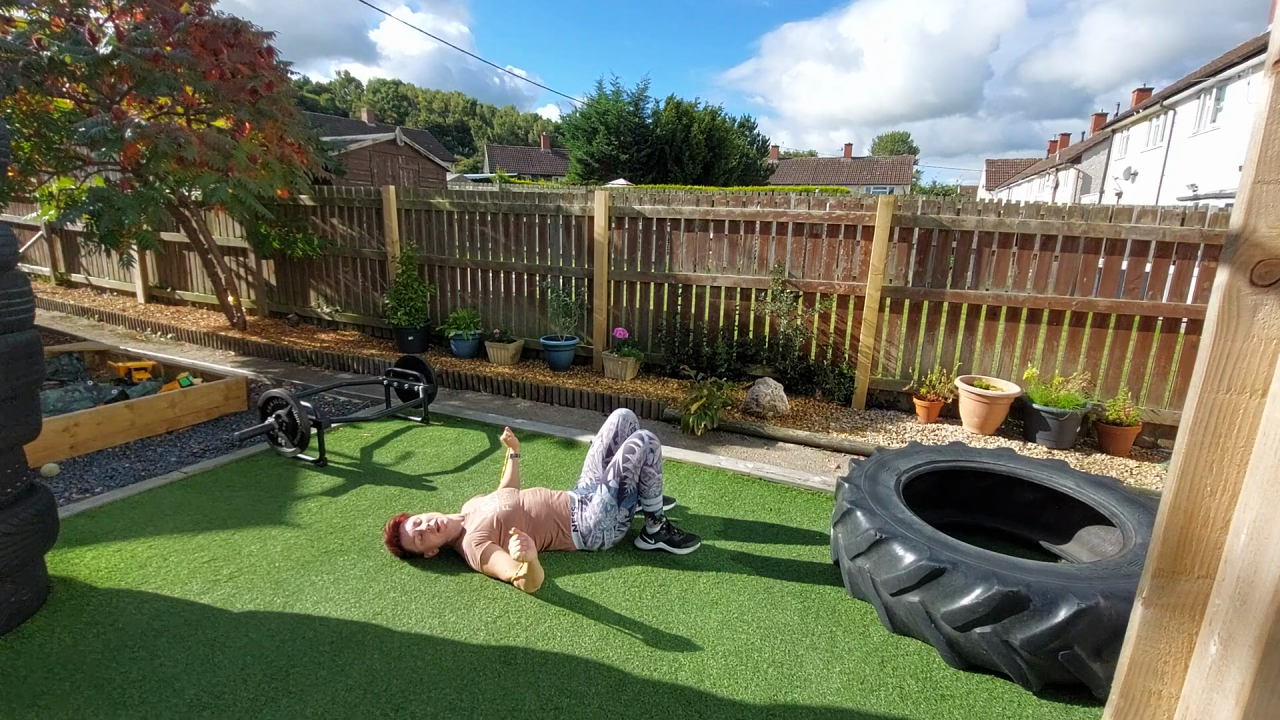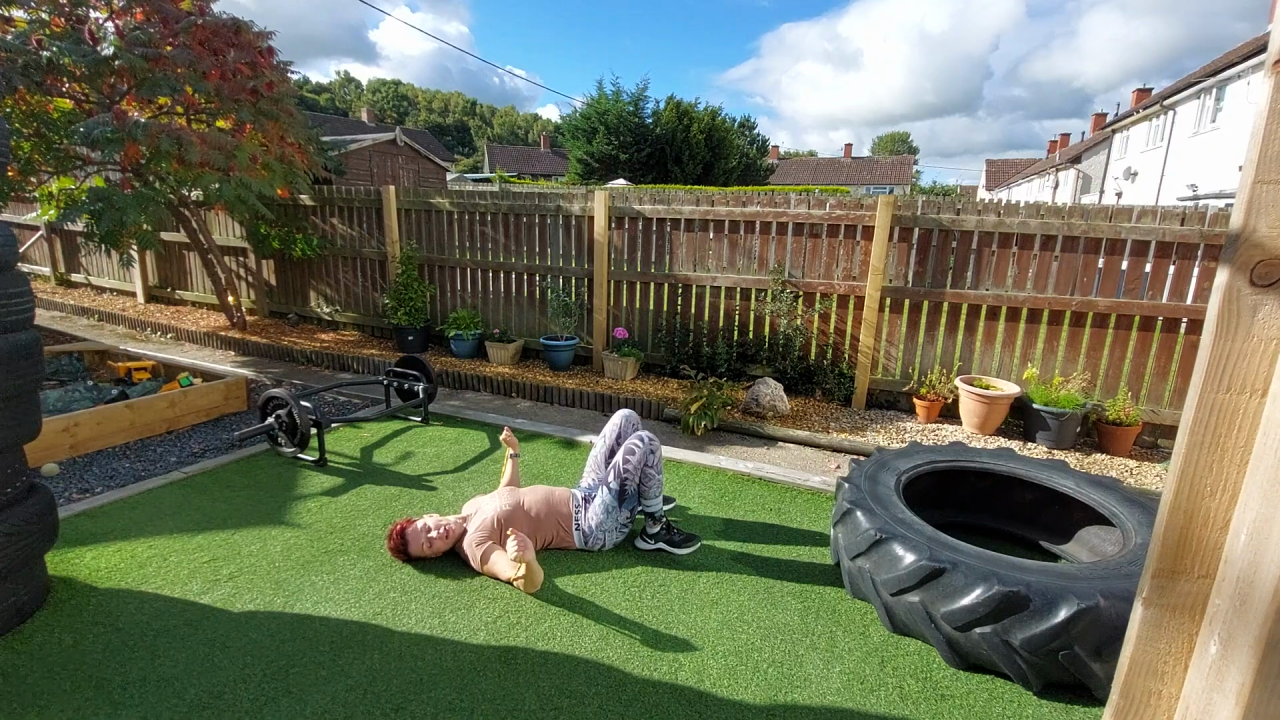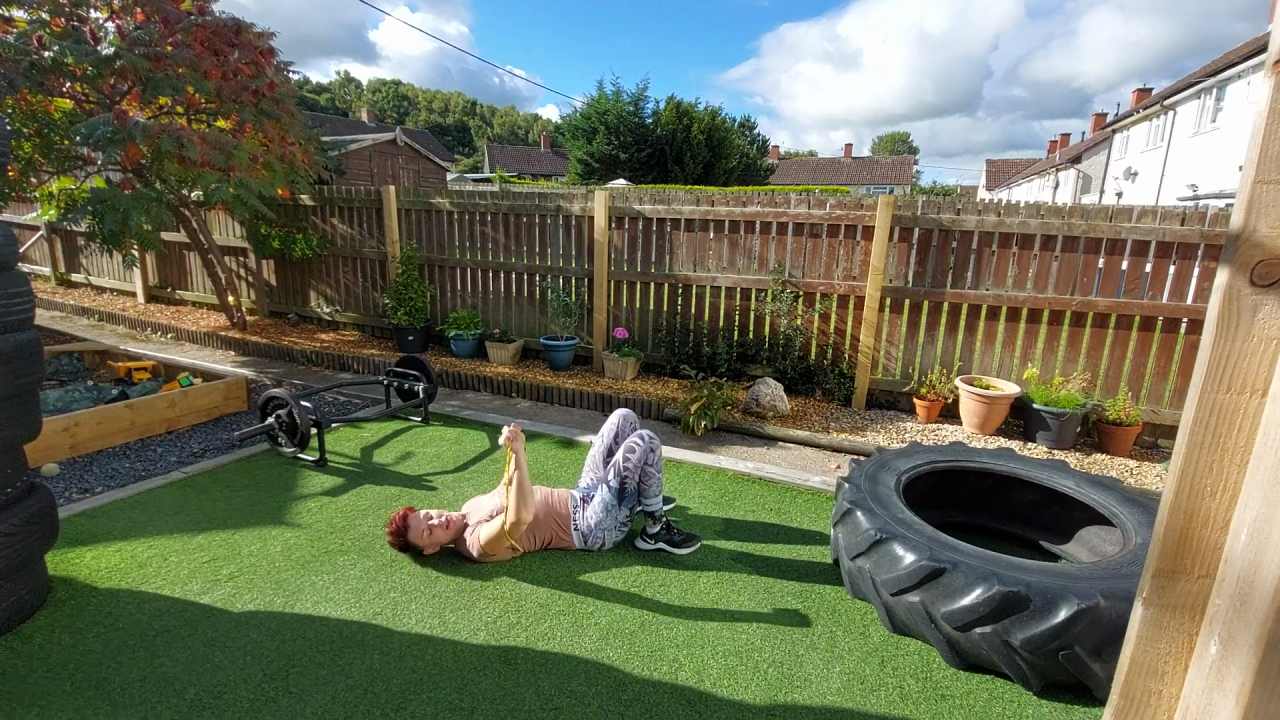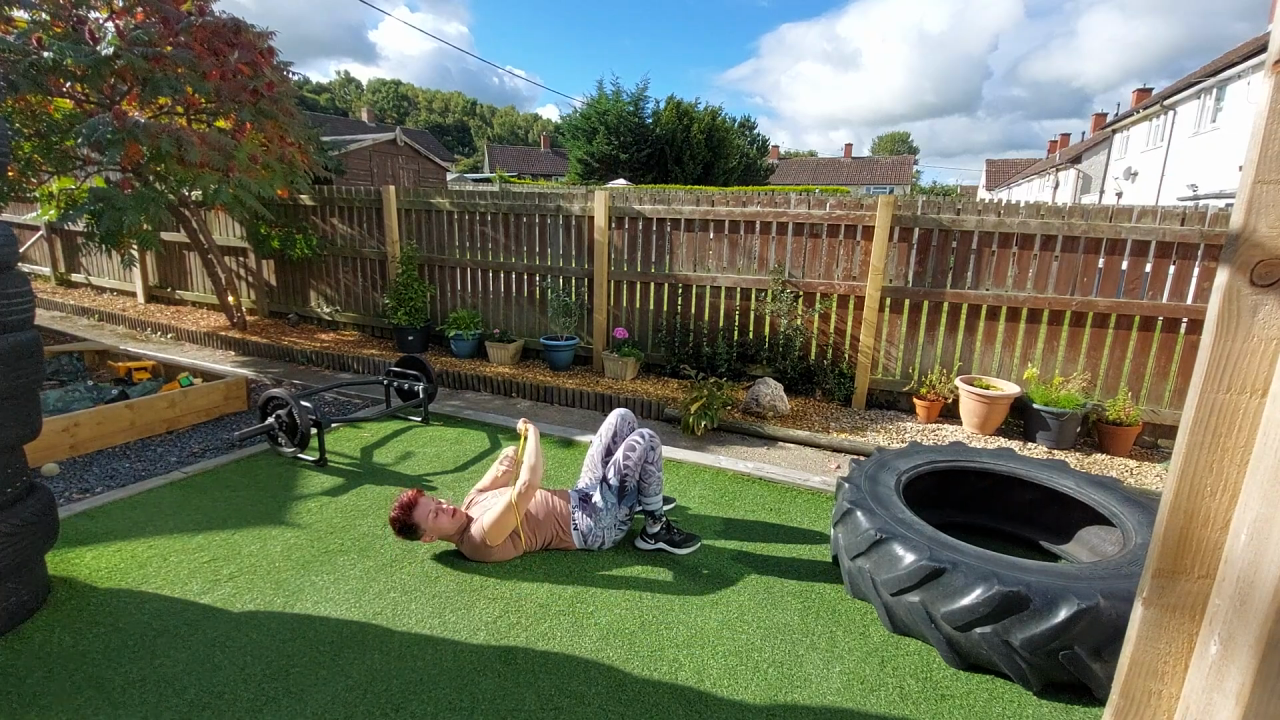
dt=0.7s
person 1, frame 1
left shoulder: (471, 507)
right shoulder: (474, 546)
right elbow: (530, 583)
left wrist: (513, 452)
right wrist: (530, 557)
left hip: (579, 499)
right hip: (593, 526)
left knee: (623, 417)
right knee: (644, 441)
left ankle: (644, 497)
right ankle: (655, 530)
person 1, frame 2
left shoulder: (471, 507)
right shoulder: (475, 546)
right elbow: (531, 584)
left wrist: (513, 452)
right wrist: (527, 558)
left hip: (583, 497)
right hip: (595, 526)
left knee: (626, 418)
right knee: (645, 442)
left ankle: (645, 497)
right ankle: (656, 531)
person 1, frame 3
left shoulder: (471, 508)
right shoulder: (477, 543)
left elbow: (508, 491)
right elbow: (521, 517)
left wrist: (516, 447)
right wrist: (517, 453)
left hip: (581, 499)
right hip: (595, 526)
left knee: (624, 417)
right knee: (645, 442)
left ankle: (645, 497)
right ankle: (656, 531)
person 1, frame 4
left shoulder: (472, 504)
right shoulder: (480, 540)
left elbow: (507, 466)
right elbow: (528, 485)
left wrist: (504, 462)
right wrist: (532, 434)
left hip: (581, 499)
right hip: (595, 525)
left knee: (622, 417)
right knee: (645, 440)
left ankle: (643, 496)
right ankle: (655, 531)
